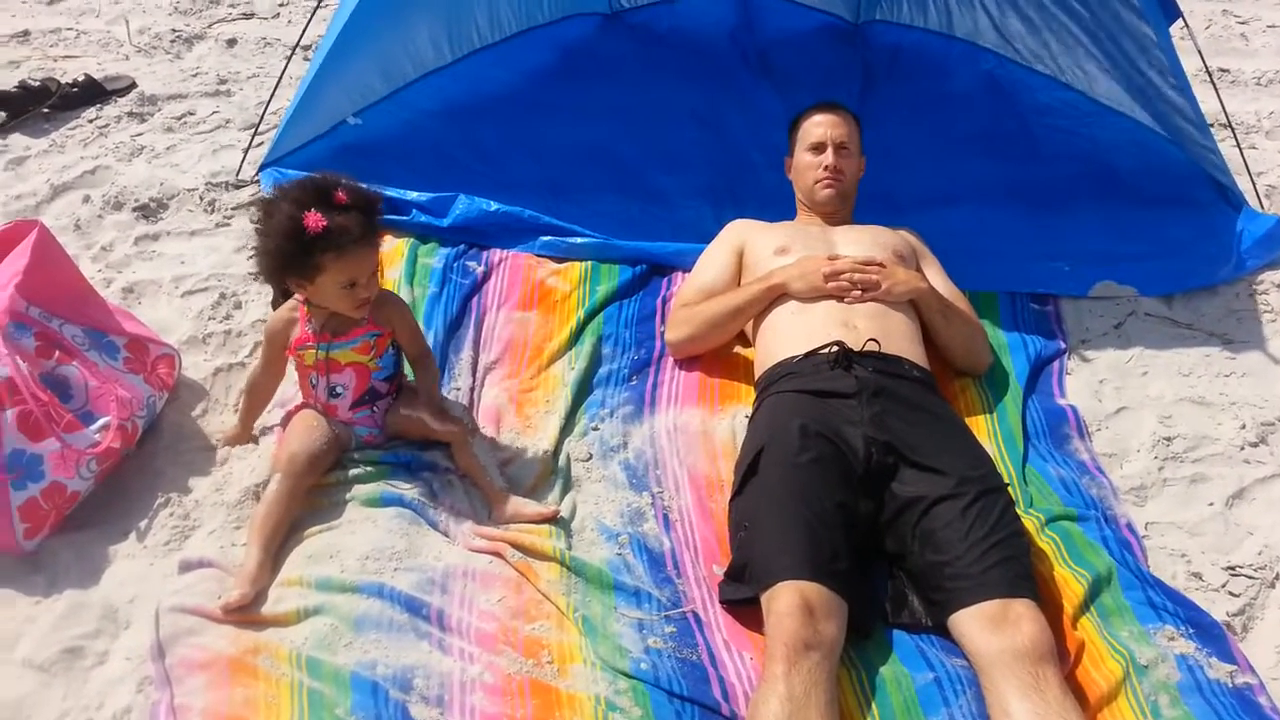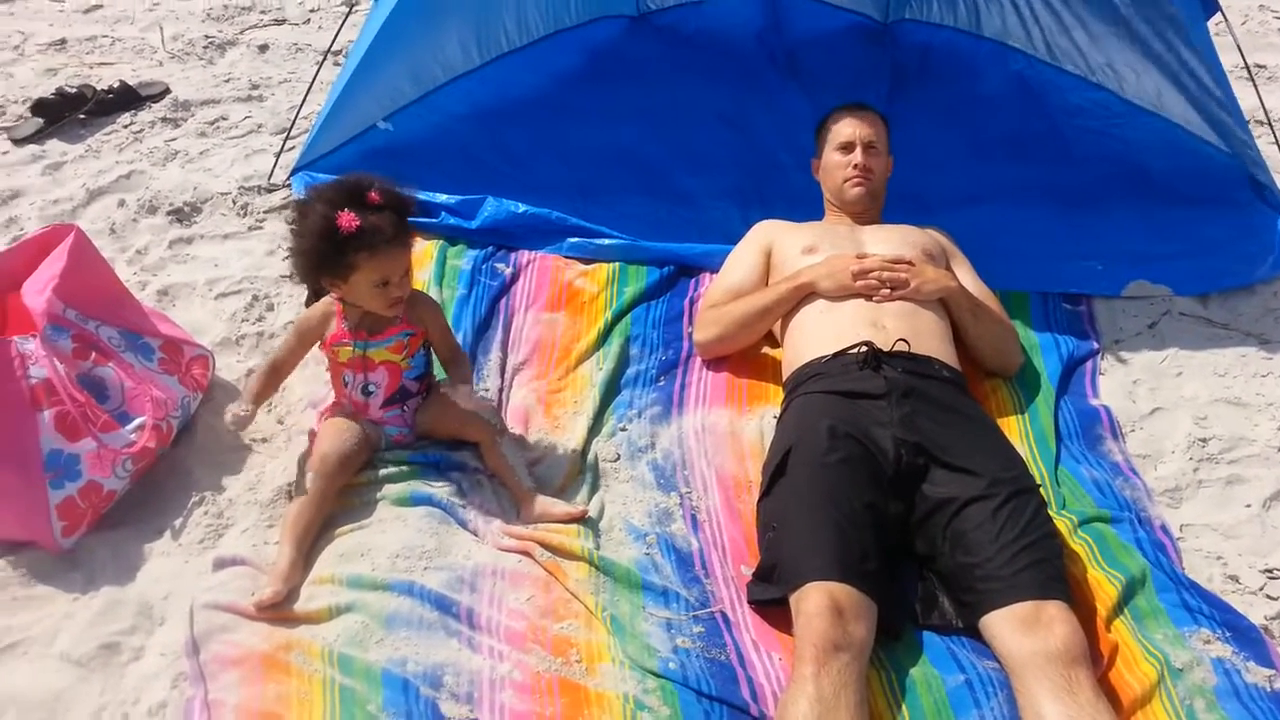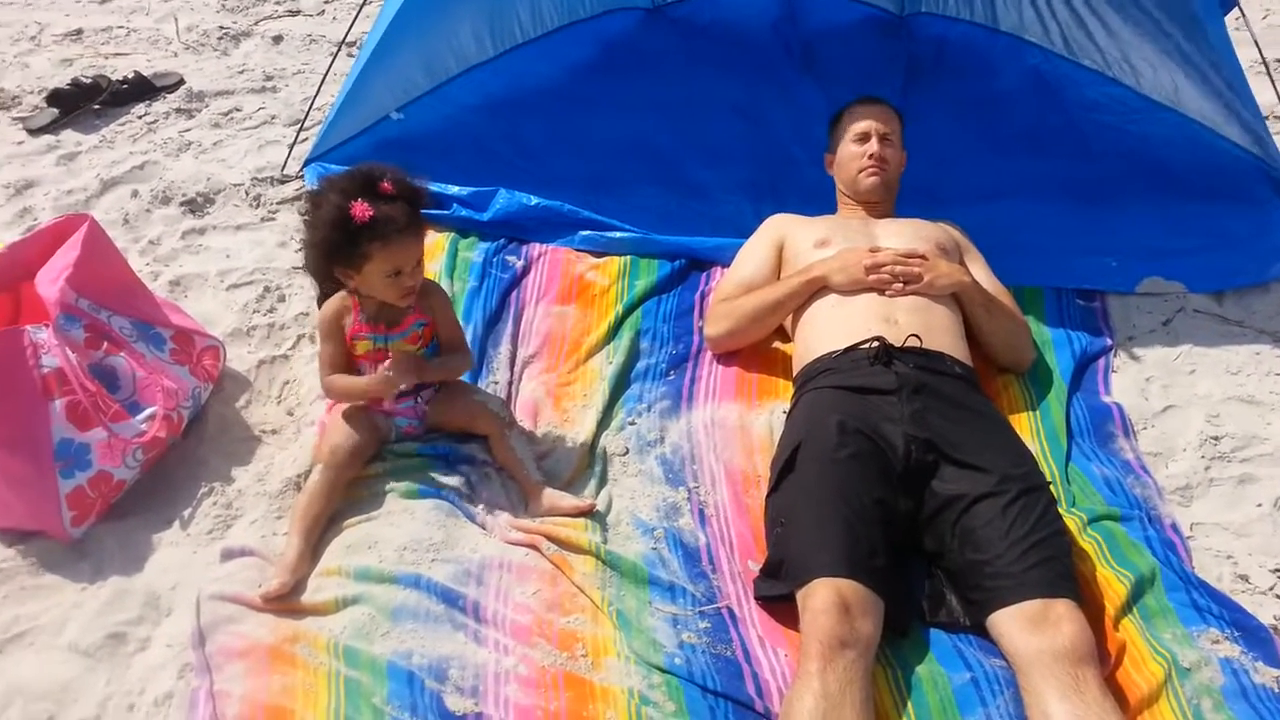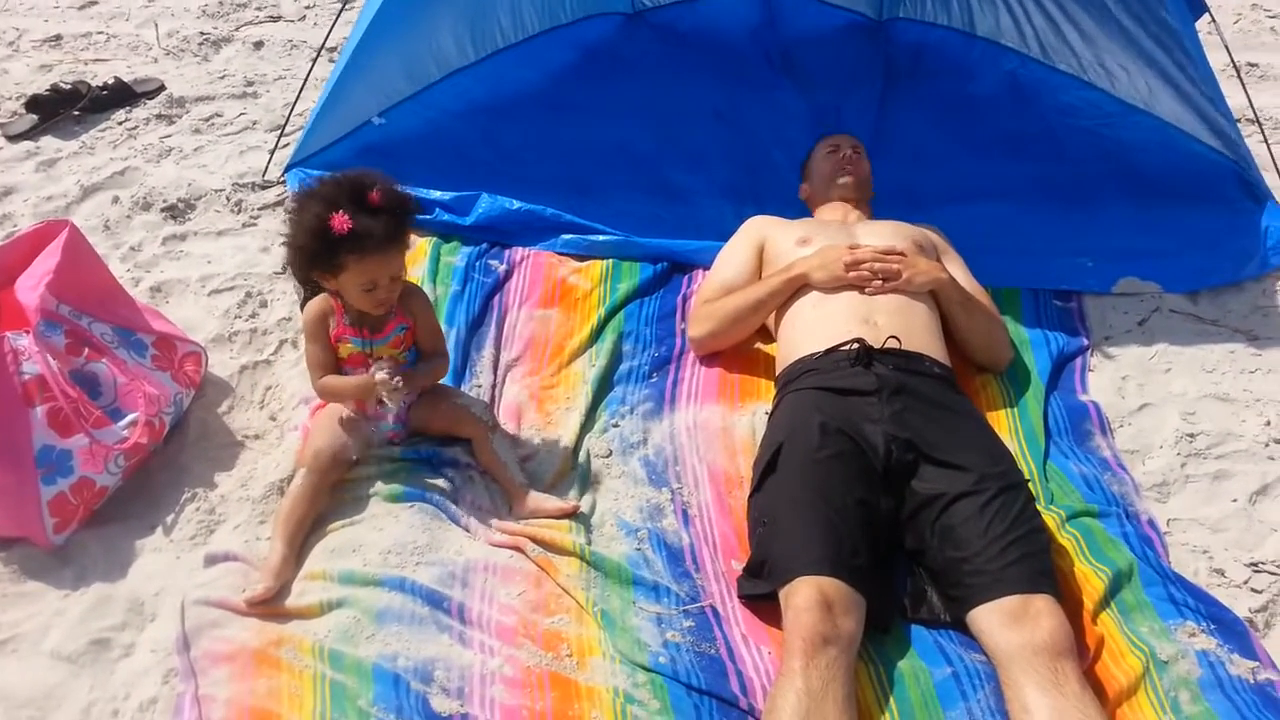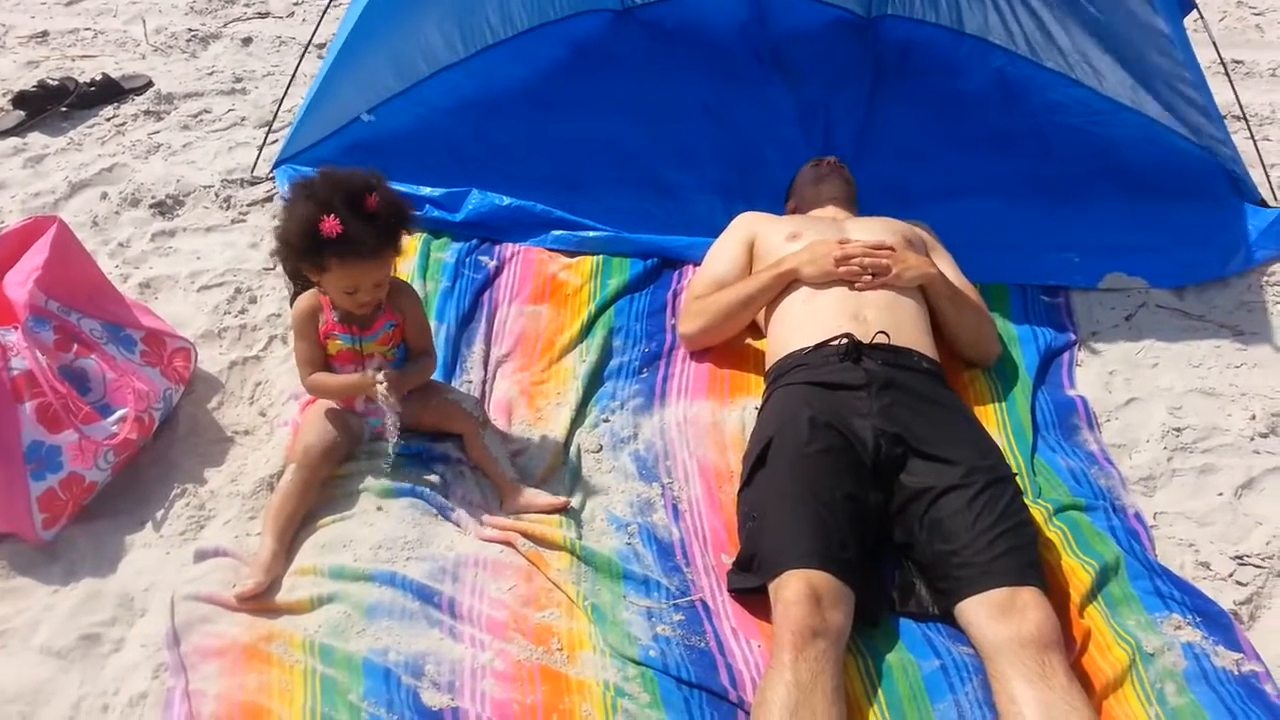
dt=0.3s
person 1, frame 1
left shoulder: (903, 241)
right shoulder: (748, 234)
left elbow: (976, 355)
right elbow: (679, 332)
left wrist: (917, 290)
right wrist: (783, 282)
left hip: (915, 407)
right hip: (801, 404)
left knee: (1021, 639)
right knee: (801, 632)
person 1, frame 2
left shoulder: (932, 241)
right shoulder: (775, 234)
left elbow: (1007, 356)
right elbow: (707, 333)
left wrist: (947, 289)
right wrist: (810, 281)
left hip: (945, 408)
right hip: (830, 405)
left knee: (1053, 641)
right knee: (828, 632)
person 1, frame 3
left shoulder: (945, 234)
right shoulder: (787, 227)
left elbow: (1020, 351)
right elbow: (718, 327)
left wrist: (961, 282)
right wrist: (823, 275)
left hip: (957, 404)
right hip: (840, 400)
left knee: (1061, 641)
right knee: (834, 629)
person 1, frame 4
left shoulder: (923, 235)
right shoulder: (767, 229)
left elbow: (998, 352)
right elbow: (701, 329)
left wrist: (938, 280)
right wrist: (803, 272)
left hip: (936, 402)
right hip: (822, 400)
left knee: (1040, 635)
right knee: (816, 625)
person 1, frame 5
left shoulder: (911, 232)
right shoulder: (758, 226)
left elbow: (986, 345)
right elbow: (693, 325)
left wrist: (928, 275)
right wrist: (793, 269)
left hip: (923, 397)
right hip: (812, 394)
left knee: (1029, 630)
right knee: (806, 619)
person 2, frame 1
left shoulder: (388, 309)
right shoulder: (287, 322)
left elbow: (421, 358)
right elbow: (264, 379)
left wrist: (429, 404)
right wrist: (242, 430)
left hip: (392, 406)
right hip: (326, 417)
left knee: (459, 425)
right knee: (290, 466)
left ankle: (502, 500)
right ankle: (255, 563)
person 2, frame 2
left shoulder: (420, 309)
right shoulder: (322, 318)
left elbow: (453, 354)
right elbow: (278, 364)
left wrist: (461, 386)
right wrist: (248, 403)
left hip: (421, 405)
right hip: (356, 417)
left knee: (486, 423)
right knee: (321, 468)
left ankle: (527, 500)
right ankle: (287, 562)
person 2, frame 3
left shoulder: (431, 297)
right shoulder: (336, 313)
left elbow: (460, 356)
right elbow: (331, 382)
left wrist: (421, 370)
right wrist: (377, 383)
left hip: (430, 397)
right hip: (366, 408)
left knee: (497, 417)
right knee: (332, 460)
left ankle: (537, 492)
right ankle: (296, 553)
person 2, frame 4
left shoulder: (413, 300)
right shoulder: (320, 314)
left elbow: (439, 360)
right elbow: (323, 384)
left wrist: (406, 377)
right wrist: (370, 384)
left hip: (413, 400)
right hip: (350, 407)
left knee: (480, 418)
right knee: (314, 464)
left ankle: (521, 495)
right ankle: (280, 557)
person 2, frame 5
left shoulder: (402, 298)
right shoulder: (309, 310)
left elbow: (426, 358)
right elbow: (312, 379)
left wrist: (398, 381)
right wrist: (364, 382)
left hip: (403, 394)
right hip: (340, 405)
left knee: (471, 414)
right knee: (305, 460)
left ankle: (512, 490)
right ankle: (270, 552)
